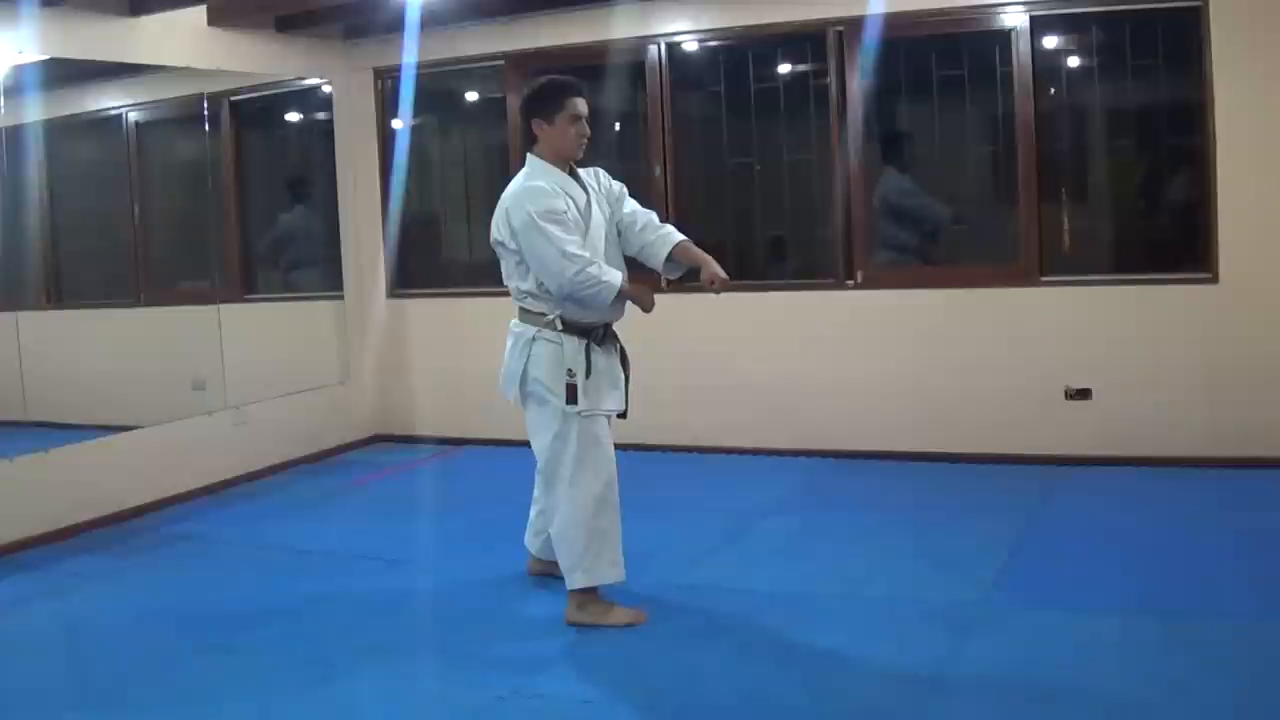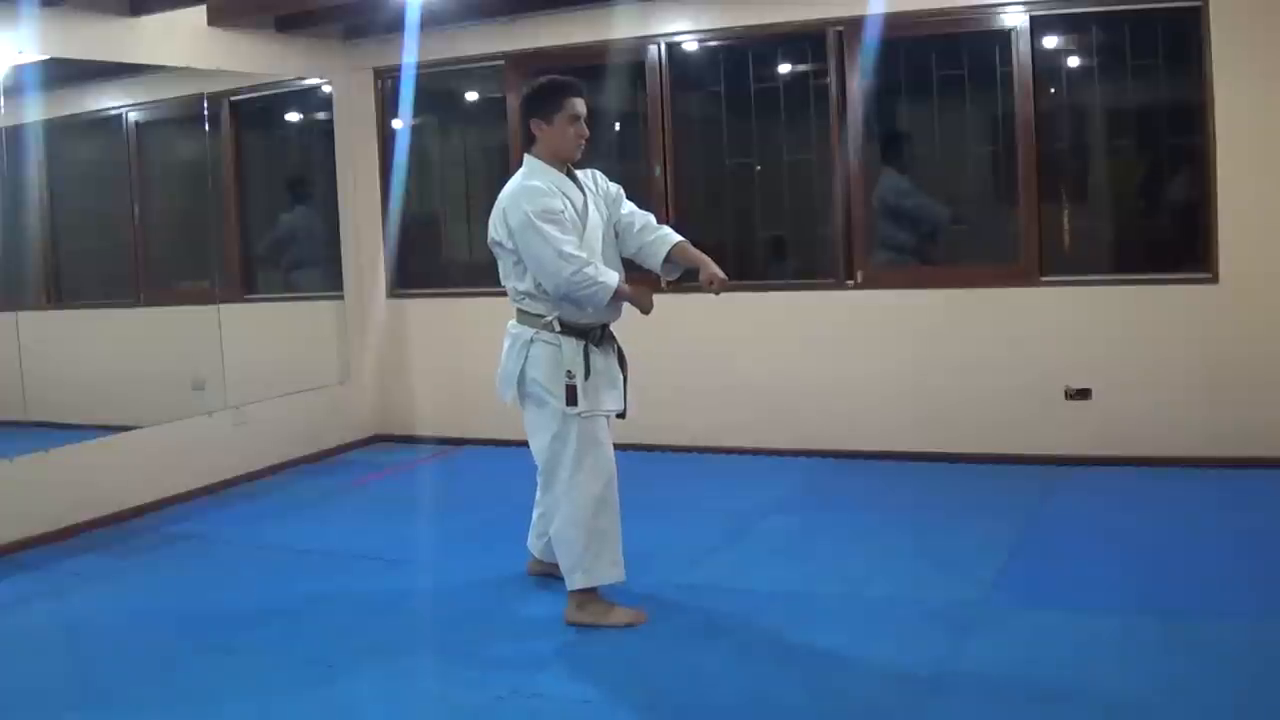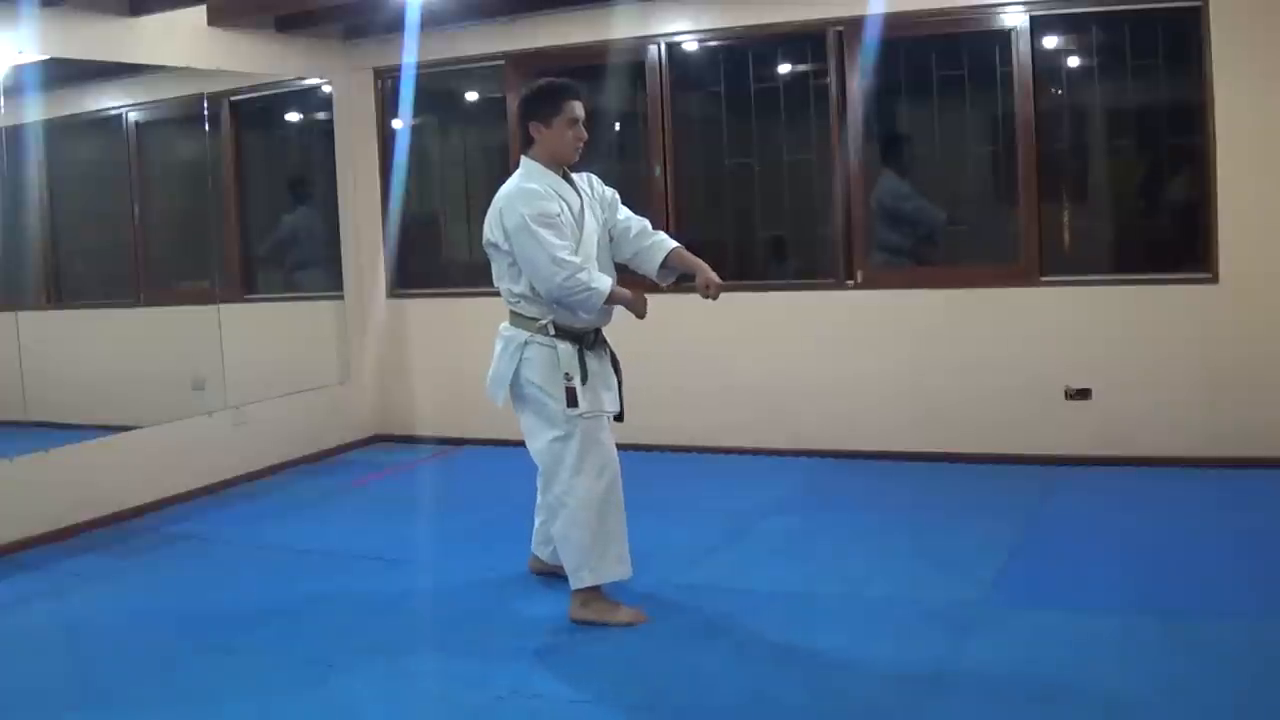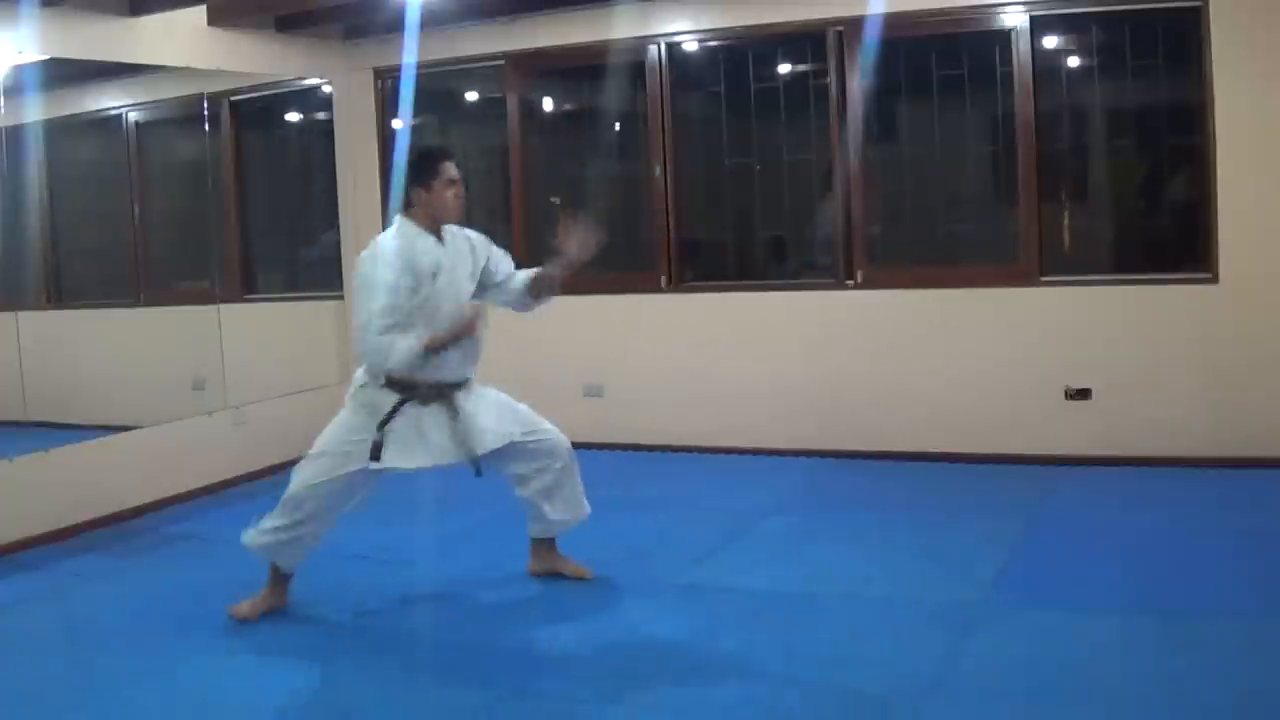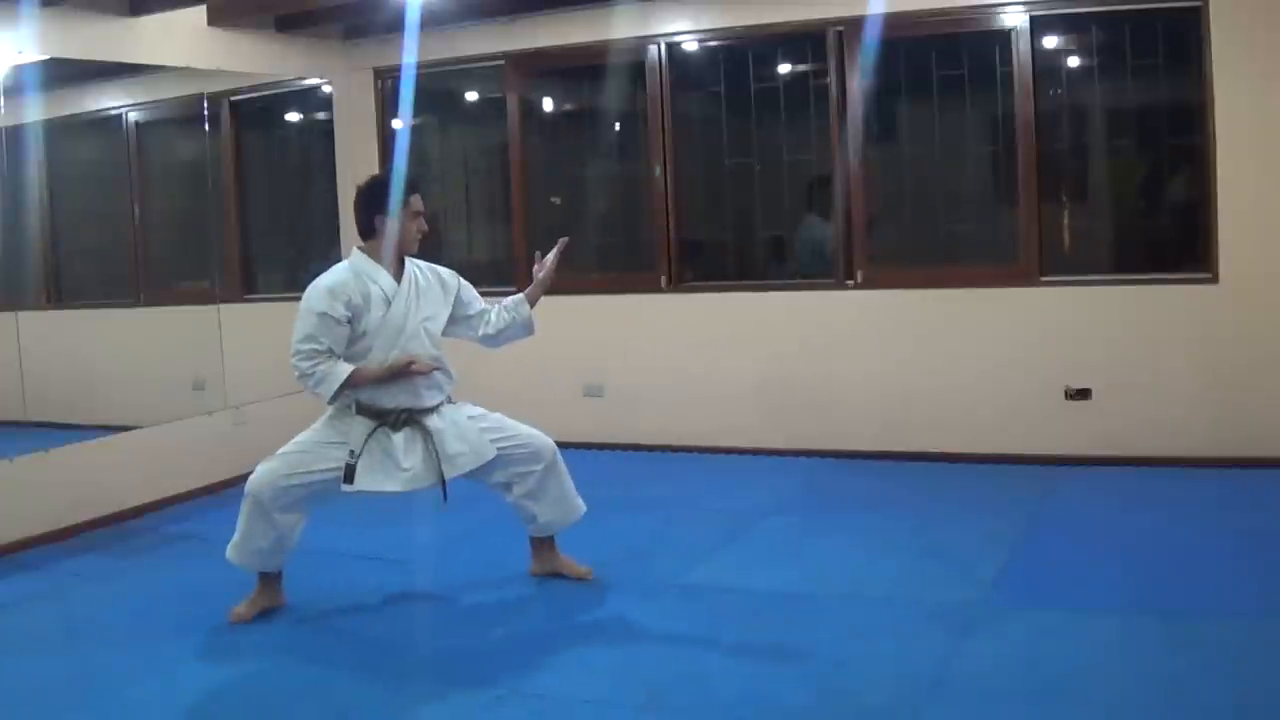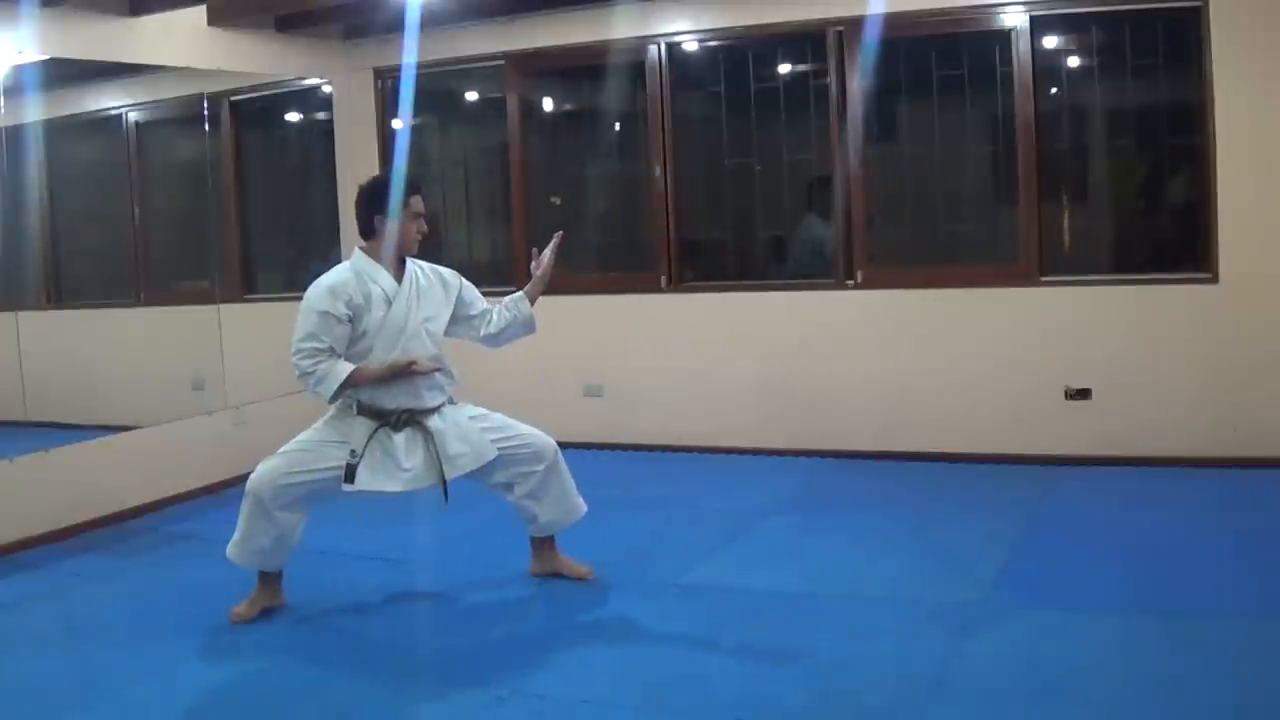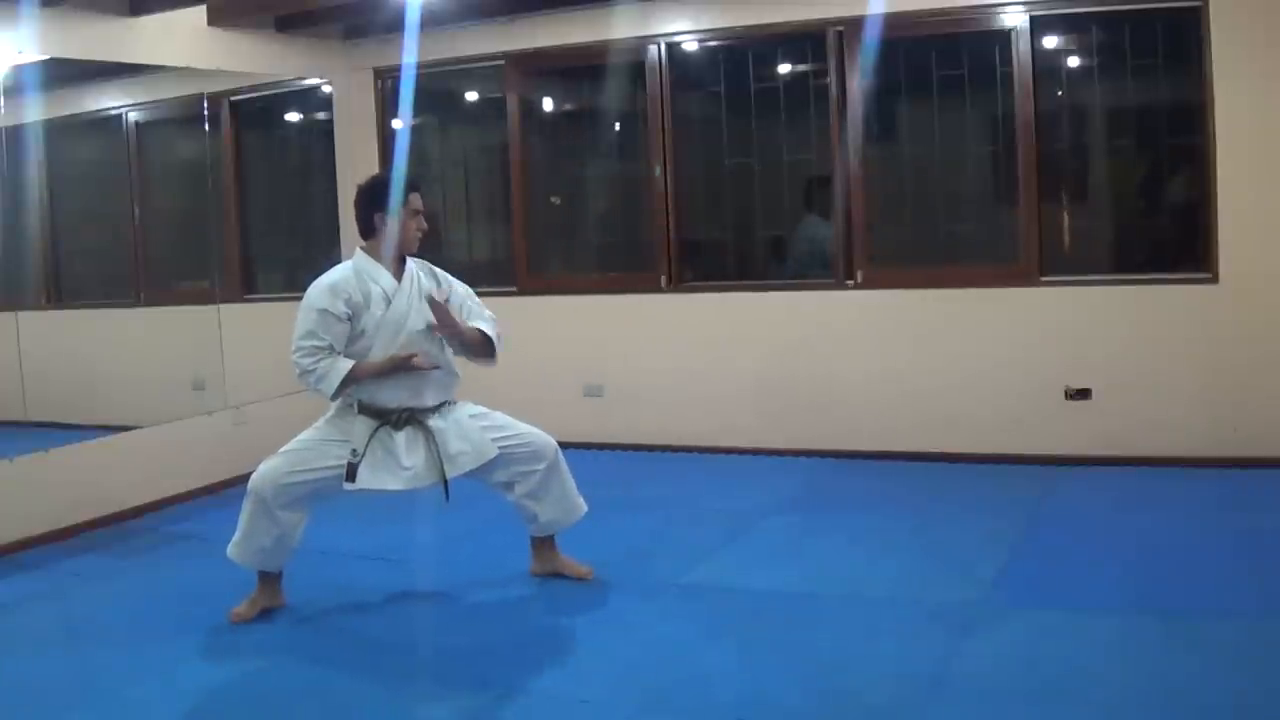
dt=0.7s
person 1, frame 1
left shoulder: (596, 183)
right shoulder: (529, 197)
left elbow: (644, 229)
right elbow: (573, 273)
left wrist: (703, 260)
right wrist: (634, 292)
left hip: (587, 345)
right hip: (555, 349)
left knee: (564, 461)
right knee: (584, 468)
left ankle: (544, 553)
right ankle: (585, 596)
person 1, frame 2
left shoulder: (592, 185)
right shoulder: (526, 196)
left elbow: (641, 230)
right elbow: (570, 274)
left wrist: (700, 261)
right wrist: (632, 293)
left hip: (585, 346)
right hip: (552, 350)
left knee: (565, 462)
right knee: (585, 468)
left ankle: (546, 554)
right ankle: (585, 596)
person 1, frame 3
left shoulder: (587, 188)
right shoulder: (523, 198)
left elbow: (635, 236)
right elbow: (562, 278)
left wrist: (696, 266)
right wrist: (625, 297)
left hip: (575, 349)
right hip: (545, 352)
left knee: (567, 461)
right knee: (587, 465)
left ankle: (549, 554)
right ankle: (588, 595)
person 1, frame 4
left shoulder: (468, 245)
right shoulder: (389, 256)
left elbow: (518, 289)
right elbow: (379, 346)
left wrist: (563, 264)
right wrist: (449, 334)
left hip: (457, 396)
right hip: (389, 401)
left knee: (549, 448)
right knee: (318, 486)
left ankle: (545, 552)
right ankle: (277, 584)
person 1, frame 5
left shoulder: (437, 280)
right shoulder: (334, 288)
left elbow: (491, 326)
right elbow: (311, 365)
left wrist: (539, 286)
right wrist: (384, 371)
left hip: (436, 420)
right hip: (359, 426)
left knee: (536, 452)
right knee: (269, 485)
left ankle: (545, 553)
right ankle: (268, 587)
person 1, frame 6
left shoulder: (438, 280)
right shoulder: (335, 288)
left elbow: (491, 325)
right elbow: (311, 364)
left wrist: (537, 284)
right wrist: (382, 374)
left hip: (438, 420)
right hip: (360, 427)
left knee: (538, 451)
right knee: (269, 483)
left ankle: (545, 554)
right ankle: (269, 586)
person 1, frame 7
left shoulder: (434, 280)
right shoulder: (335, 287)
left elbow: (486, 344)
right elbow: (311, 363)
left wrist: (458, 331)
right wrist: (383, 367)
left hip: (439, 419)
right hip: (361, 425)
left knee: (538, 451)
right knee: (271, 483)
left ankle: (545, 553)
right ankle: (268, 586)
